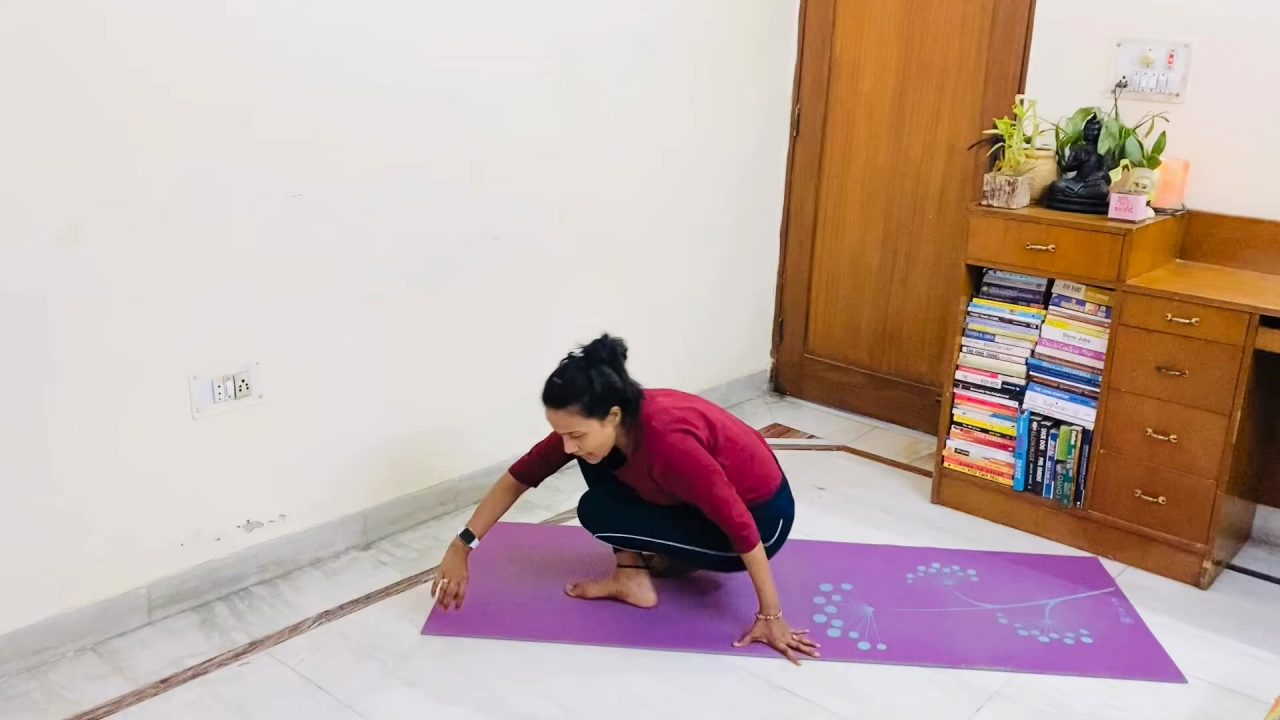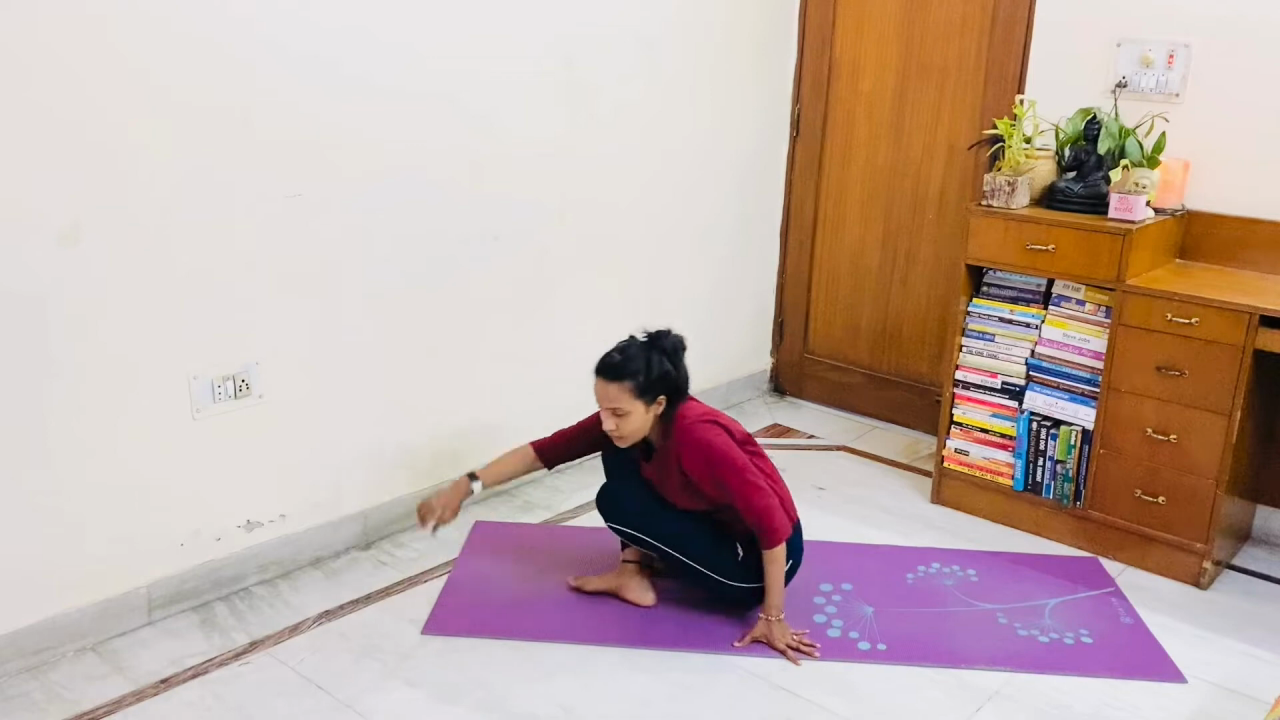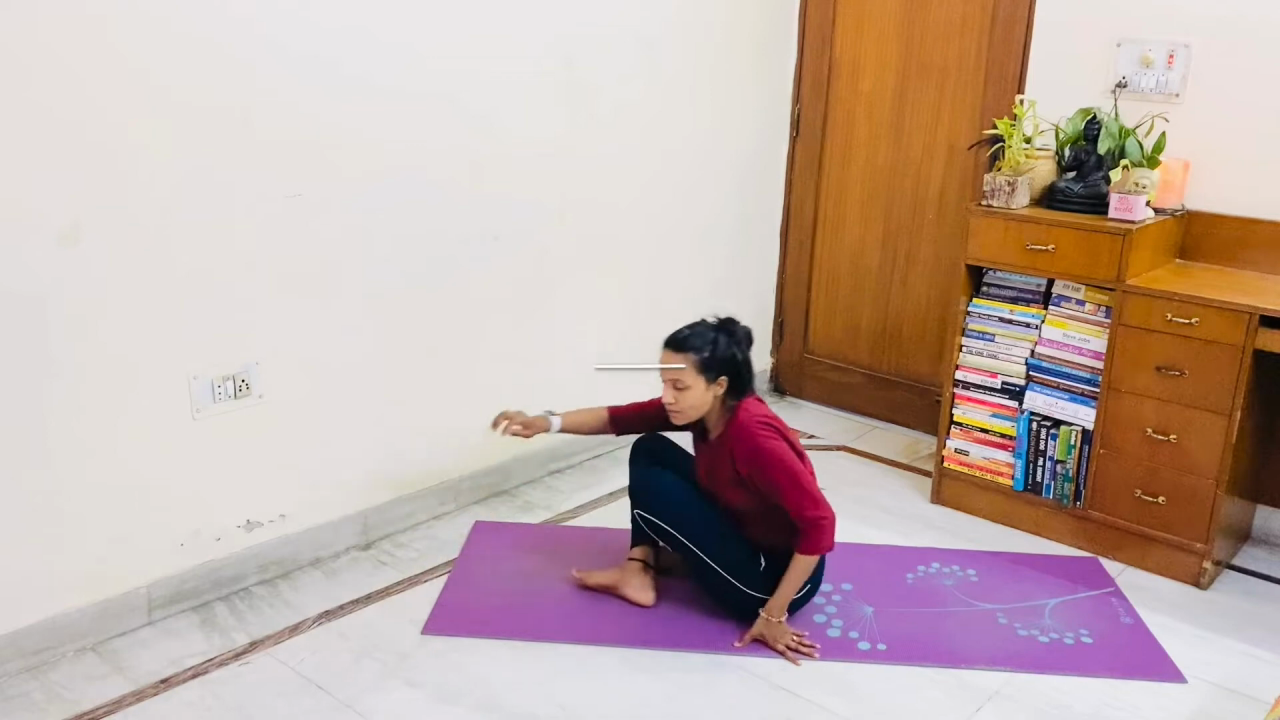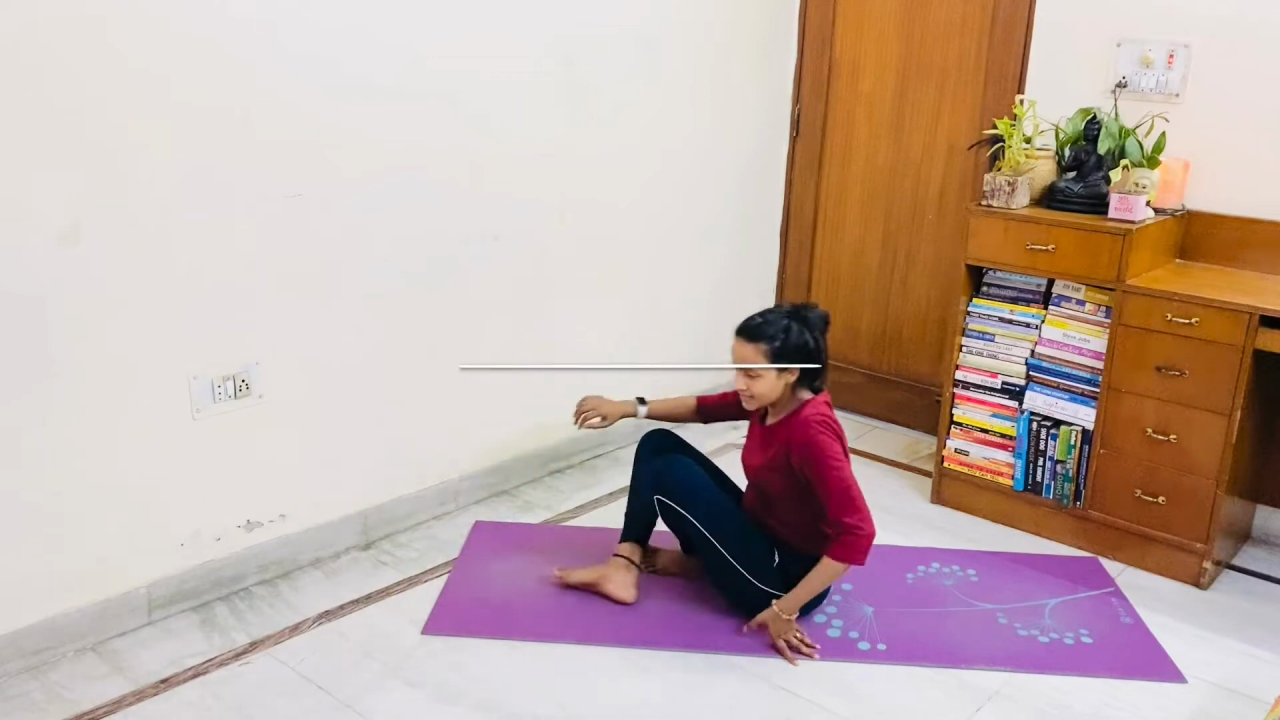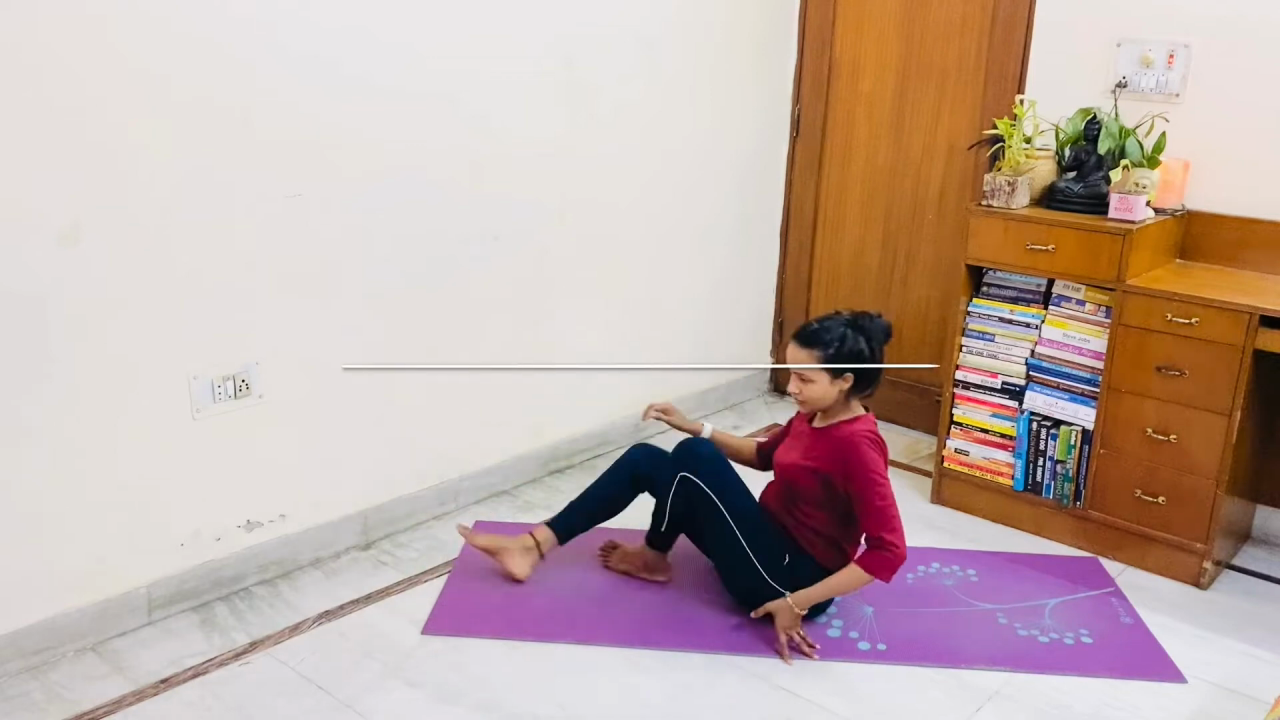
dt=0.2s
person 1, frame 1
left shoulder: (667, 440)
right shoulder: (607, 423)
left elbow: (740, 525)
right elbow: (520, 476)
left wrist: (770, 616)
right wrist: (462, 546)
left hip: (761, 516)
right hip: (715, 499)
left knee: (597, 509)
right ankle: (635, 569)
person 1, frame 2
left shoulder: (699, 436)
right shoulder: (636, 422)
left elbow: (774, 522)
right elbow: (547, 451)
left wrist: (773, 615)
right wrist: (466, 486)
left hip: (755, 562)
right hip: (718, 526)
left knee: (616, 499)
right knee: (617, 456)
right ankle: (635, 566)
person 1, frame 3
left shoulder: (752, 434)
right shoulder: (705, 408)
left elbow: (819, 525)
right elbow: (621, 418)
left wrist: (776, 613)
right wrist: (547, 422)
left hip: (767, 576)
right hip: (742, 536)
left knee: (652, 489)
right knee: (648, 449)
left ankle: (641, 569)
right ankle: (642, 565)
person 1, frame 4
left shoulder: (813, 430)
right shoulder: (777, 399)
left elbow: (857, 533)
right elbow: (704, 407)
left wrist: (787, 607)
right wrist: (630, 406)
left hip: (780, 576)
right hip: (761, 532)
left knee: (668, 476)
right knee: (657, 444)
left ankle: (693, 561)
right ankle: (625, 564)
person 1, frame 5
left shoulder: (858, 445)
right shoulder: (818, 413)
left elbow: (888, 552)
right elbow: (765, 454)
left wrist: (797, 603)
right wrist: (696, 428)
left hip: (789, 576)
right hip: (770, 540)
left knee: (693, 458)
right knee: (643, 459)
left ankle: (651, 555)
right ankle: (536, 542)
